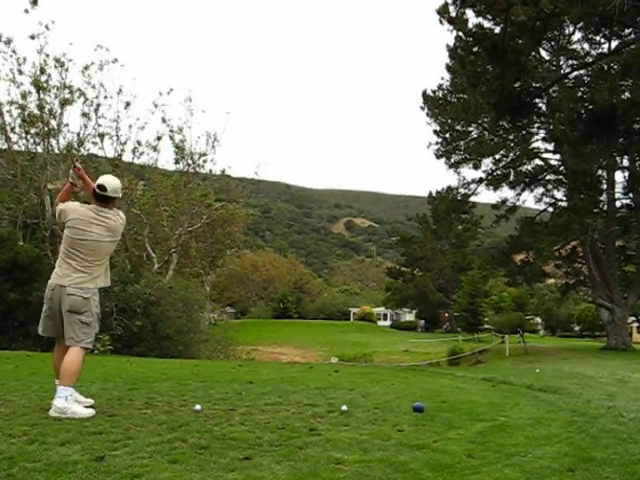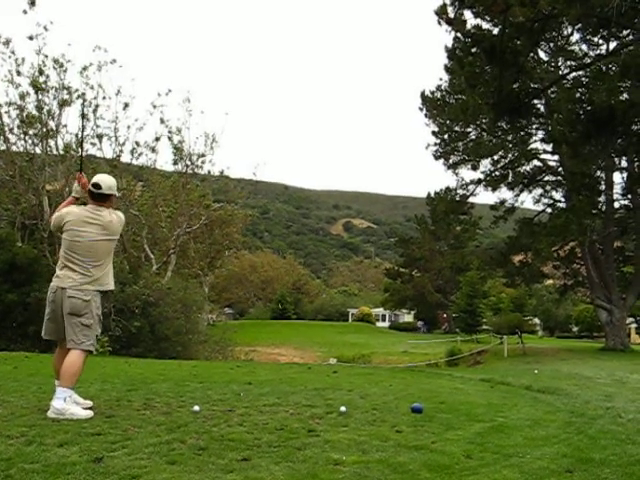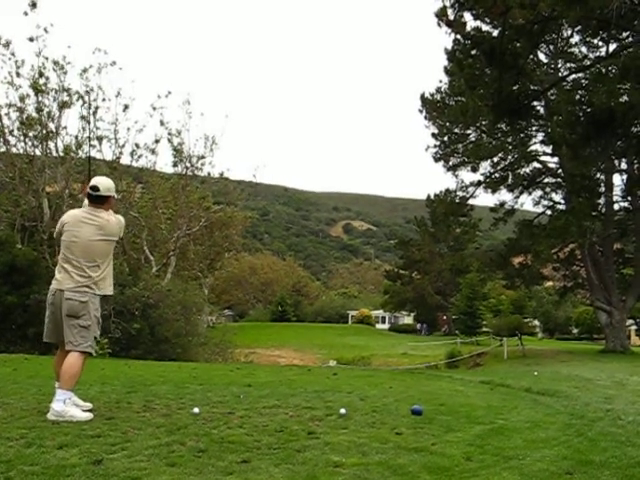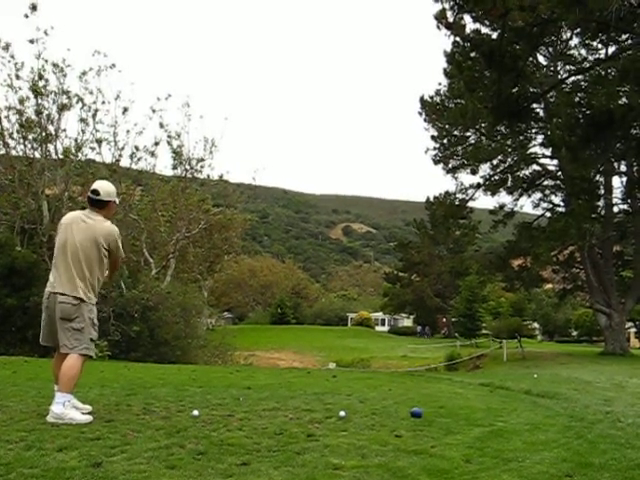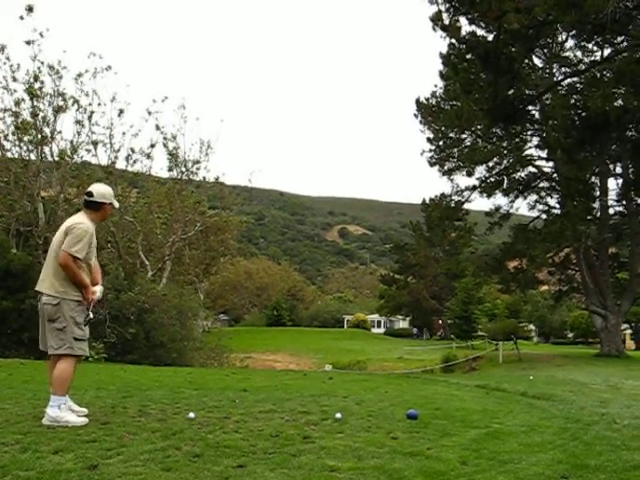
dt=0.5s
person 1, frame 1
left shoulder: (74, 211)
right shoulder: (118, 220)
left elbow: (58, 206)
right elbow: (107, 206)
left wrist: (72, 182)
right wrist: (84, 177)
left hip: (57, 286)
right hip: (82, 292)
left knee: (62, 341)
right knee: (78, 345)
left ankle: (65, 392)
right ankle: (62, 402)
person 1, frame 2
left shoulder: (71, 214)
right shoulder: (116, 220)
left elbow: (54, 220)
left wrist: (75, 194)
right wrist: (87, 186)
left hip: (59, 288)
right hip: (84, 293)
left knee: (64, 344)
right knee: (79, 347)
left ankle: (64, 394)
right ankle: (60, 403)
person 1, frame 3
left shoulder: (70, 216)
right shoulder: (116, 223)
right wrist: (101, 207)
left hip: (59, 290)
right hip: (83, 295)
left knee: (65, 346)
right knee: (79, 349)
left ankle: (63, 396)
right ankle: (60, 405)
person 1, frame 4
left shoulder: (68, 218)
right shoulder: (109, 231)
right elbow: (116, 262)
right wrist: (108, 275)
left hip: (54, 292)
right hip: (77, 298)
left knee: (63, 349)
right knee: (77, 351)
left ankle: (63, 398)
right ankle: (60, 407)
person 1, frame 5
left shoulder: (81, 223)
right shoulder: (82, 227)
left elbow: (91, 260)
right elbow: (65, 261)
left wrist: (97, 285)
right wrist: (86, 287)
left hip: (55, 296)
right hip: (64, 298)
left knee: (59, 353)
right knee: (69, 353)
left ankle: (61, 402)
right ankle: (55, 411)
